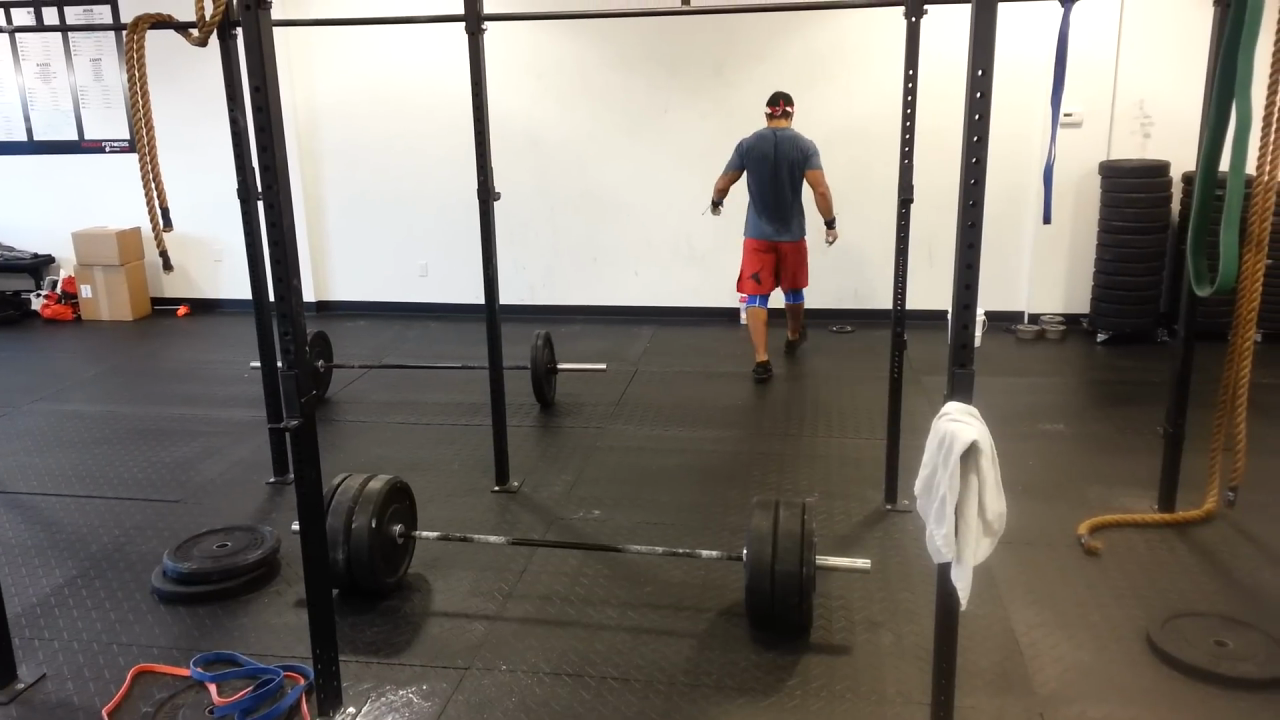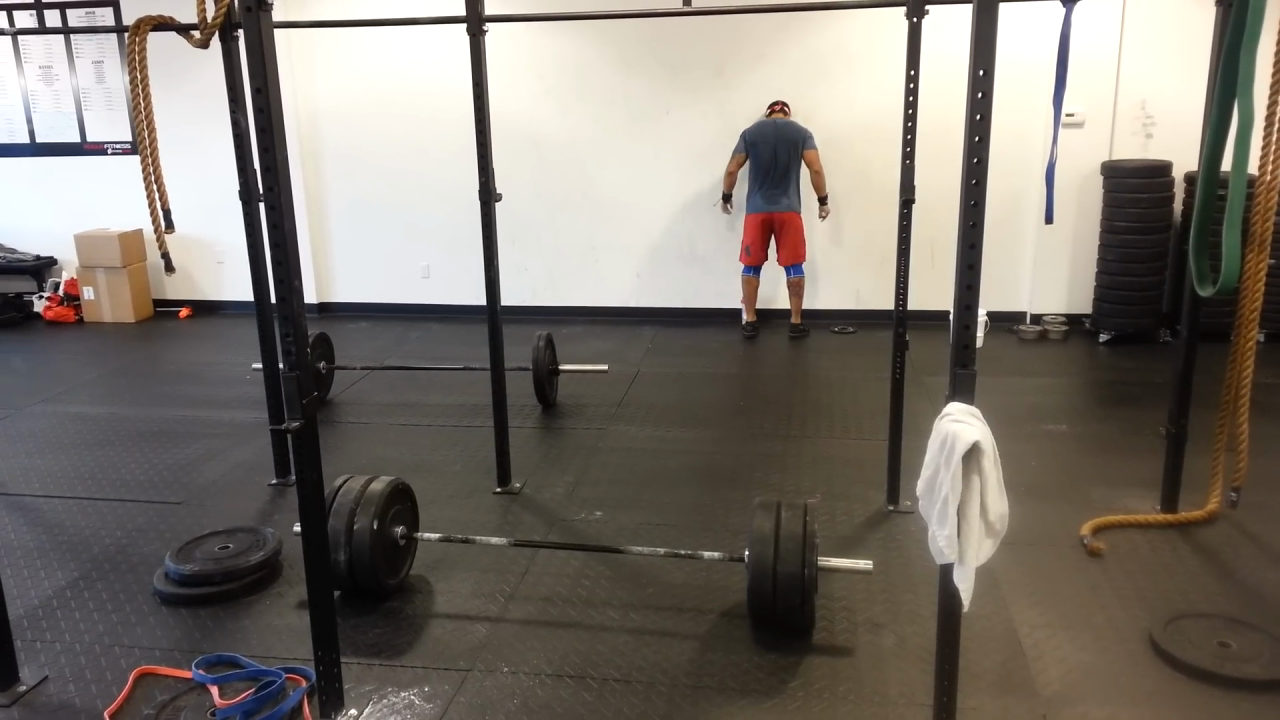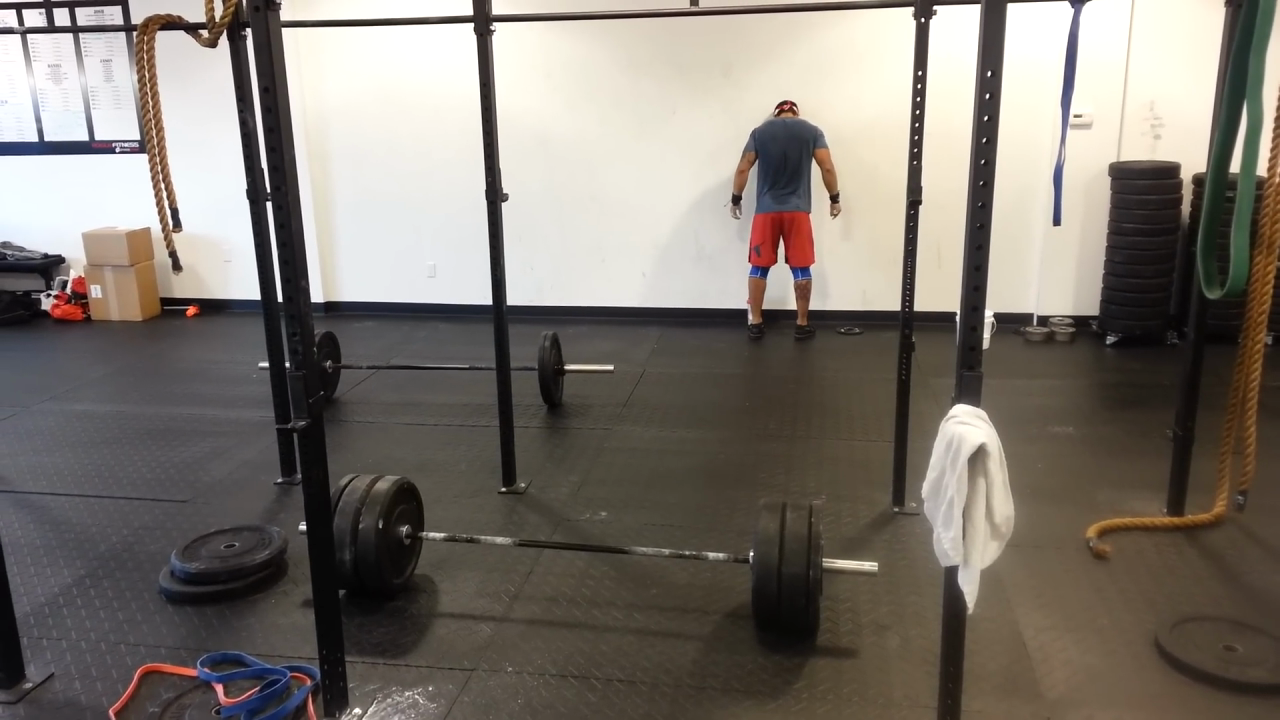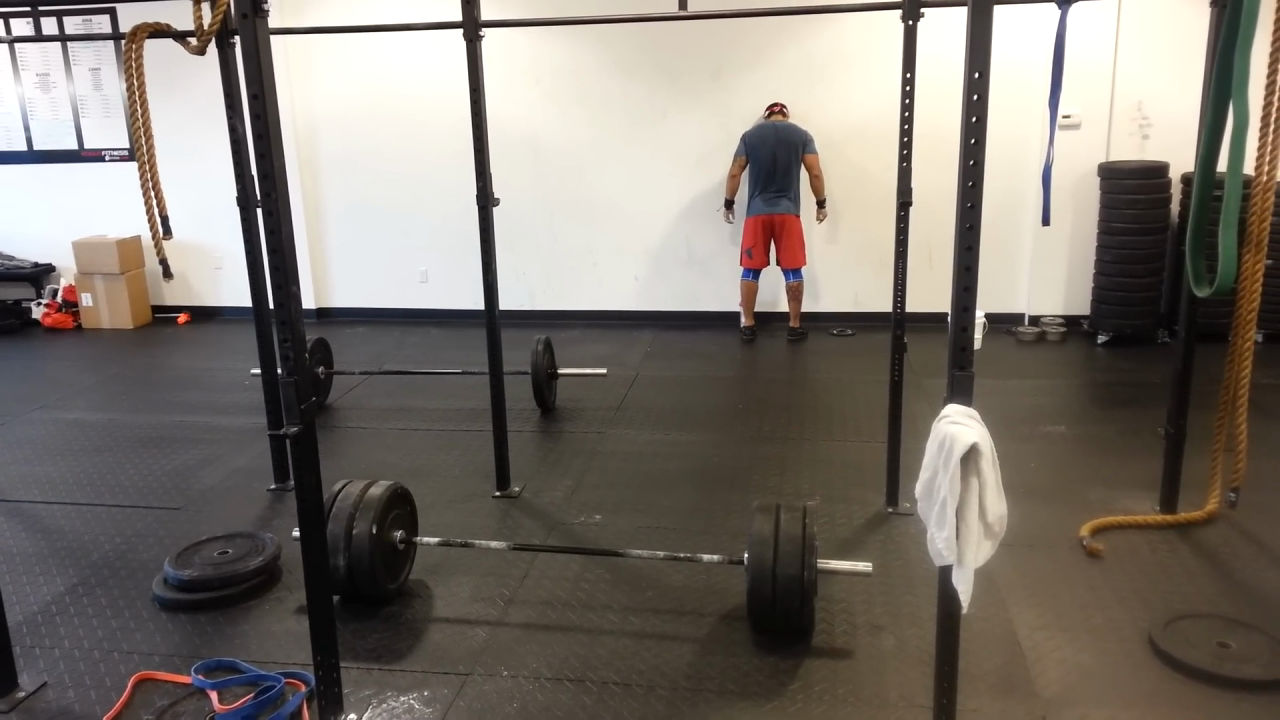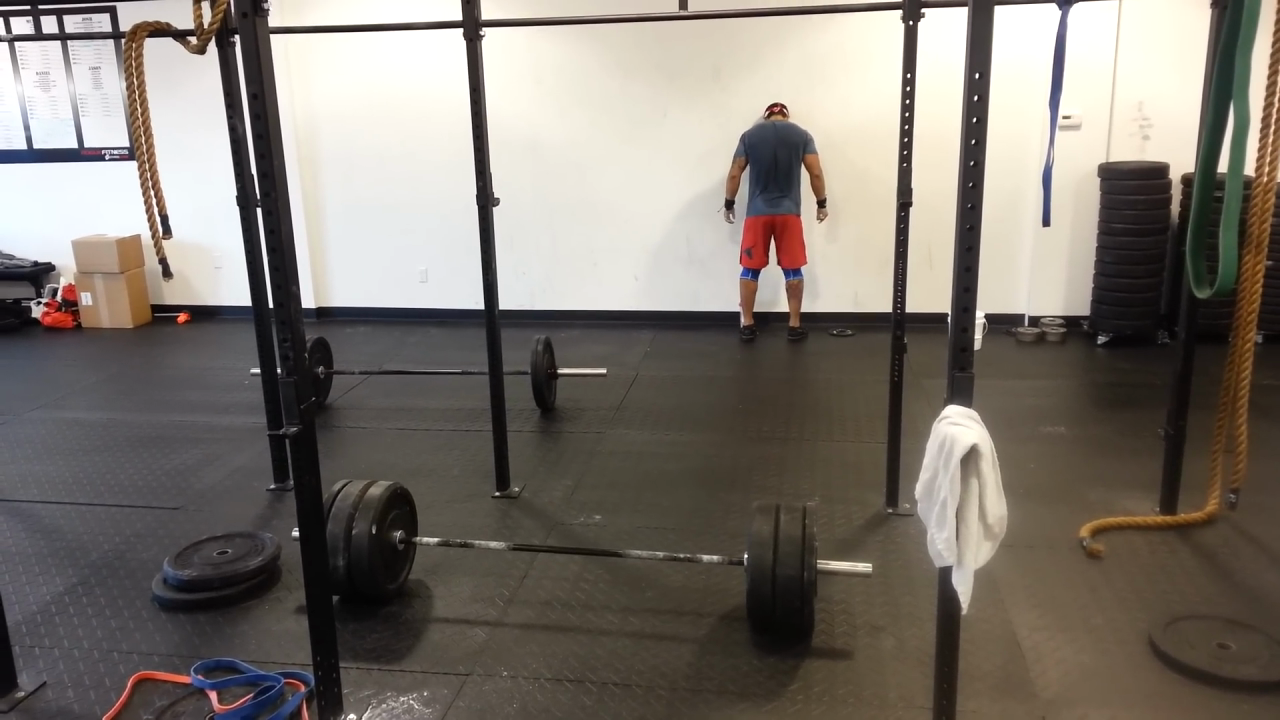
dt=1s
person 1, frame 1
left shoulder: (748, 145)
right shoulder: (805, 146)
left elbow: (723, 184)
right elbow: (820, 189)
left wrist: (716, 202)
right wrist: (830, 224)
left hip: (758, 234)
right hip: (792, 233)
left knee: (757, 296)
right knee: (793, 290)
left ankle: (762, 361)
right ankle: (793, 337)
person 1, frame 2
left shoulder: (750, 132)
right shoulder: (801, 132)
left elbow: (732, 169)
right elbow: (816, 169)
left wrist: (726, 197)
right wrist: (823, 201)
left hip: (757, 210)
right hip: (788, 210)
left knee: (751, 264)
right knee: (794, 265)
left ankle: (750, 321)
right ankle: (796, 323)
person 1, frame 3
left shoulder: (759, 132)
right shoulder: (812, 131)
left elbow: (742, 168)
right elbow: (827, 167)
left wrist: (735, 199)
right wrist: (834, 198)
left hip: (766, 210)
right hip: (797, 210)
left knee: (759, 266)
right knee: (801, 267)
left ankle: (755, 323)
right ankle: (802, 324)
person 1, frame 4
left shoulder: (750, 135)
right shoulder: (802, 135)
left elbow: (735, 173)
right elbow: (815, 173)
left wrist: (728, 205)
right wrist: (821, 204)
left hip: (757, 212)
right hip: (788, 212)
left knee: (751, 269)
right knee: (793, 270)
left ankle: (748, 326)
right ankle: (795, 326)
person 1, frame 5
left shoulder: (749, 135)
right shoulder: (802, 135)
left elbow: (734, 174)
right elbow: (816, 173)
left wrist: (729, 205)
right wrist: (821, 204)
left hip: (757, 213)
right hip: (788, 213)
left knee: (750, 268)
right knee: (793, 269)
left ankle: (747, 325)
right ankle: (795, 324)
